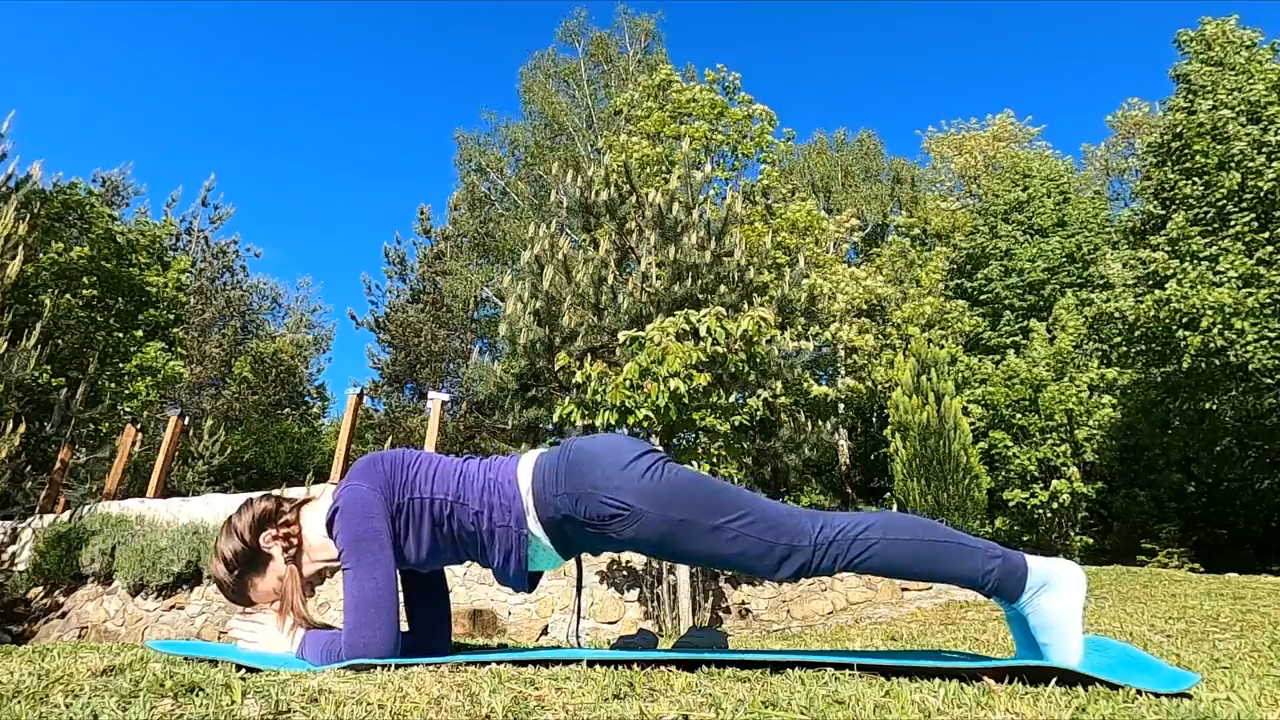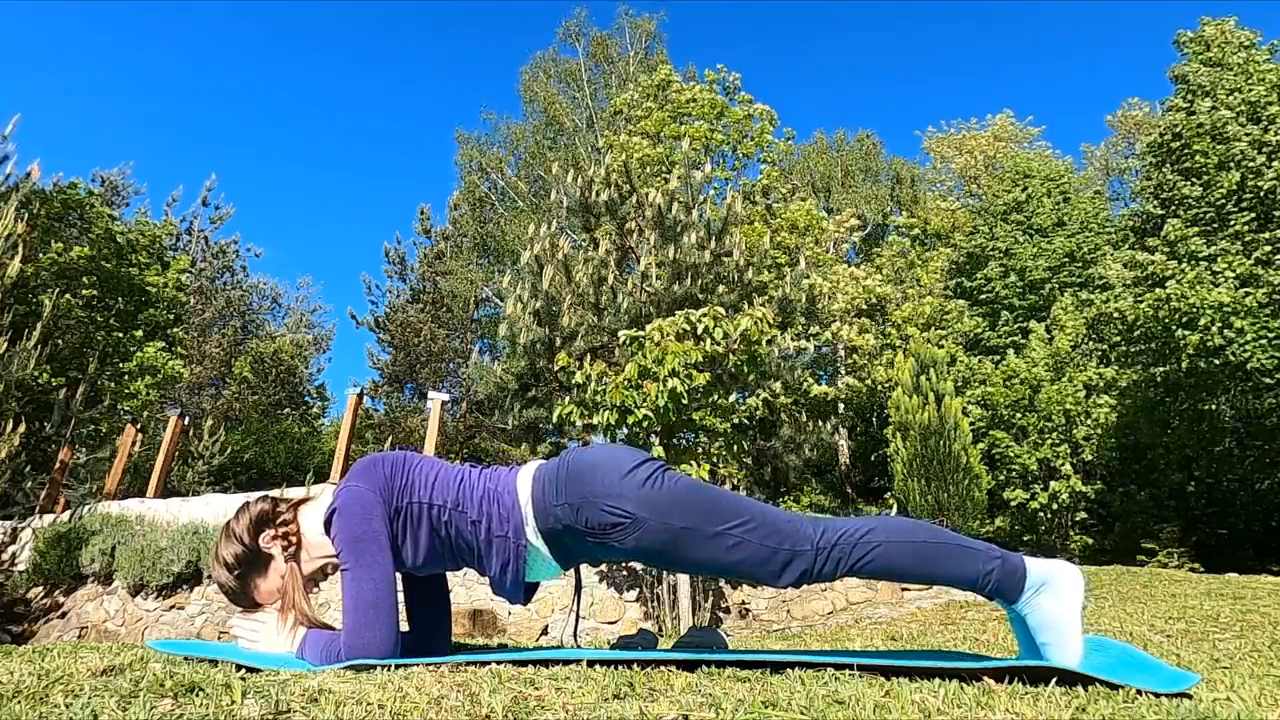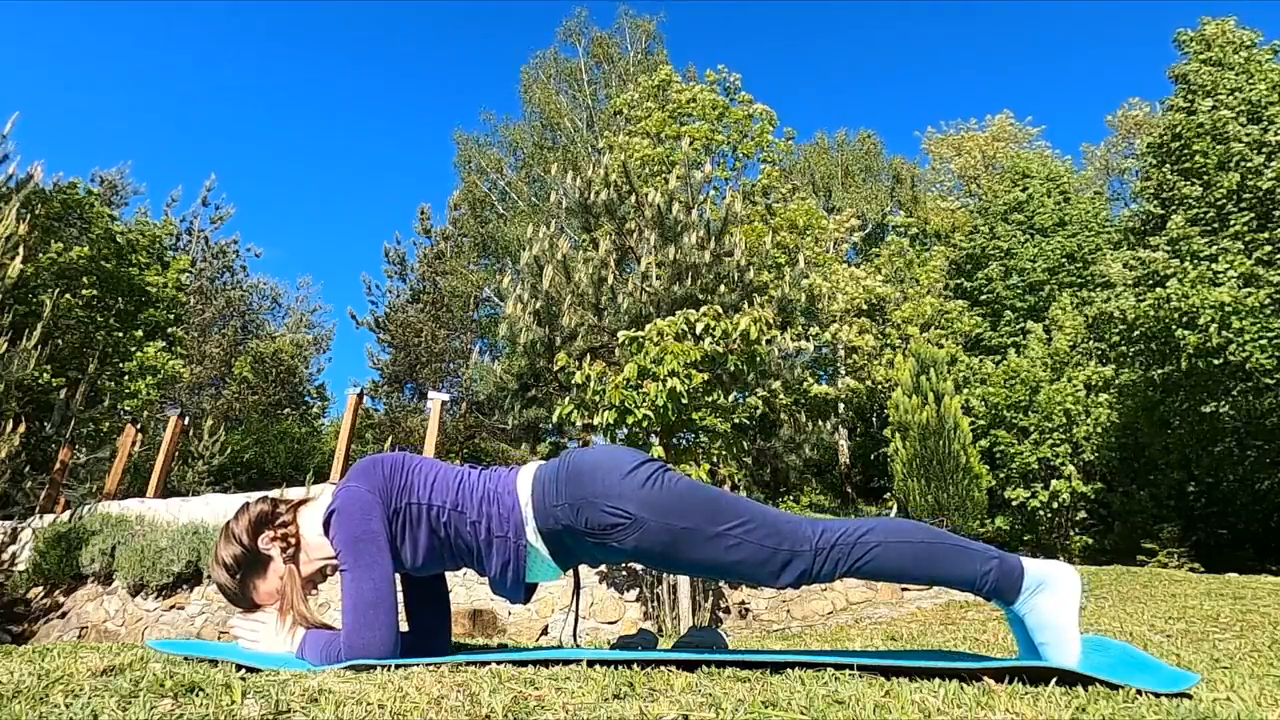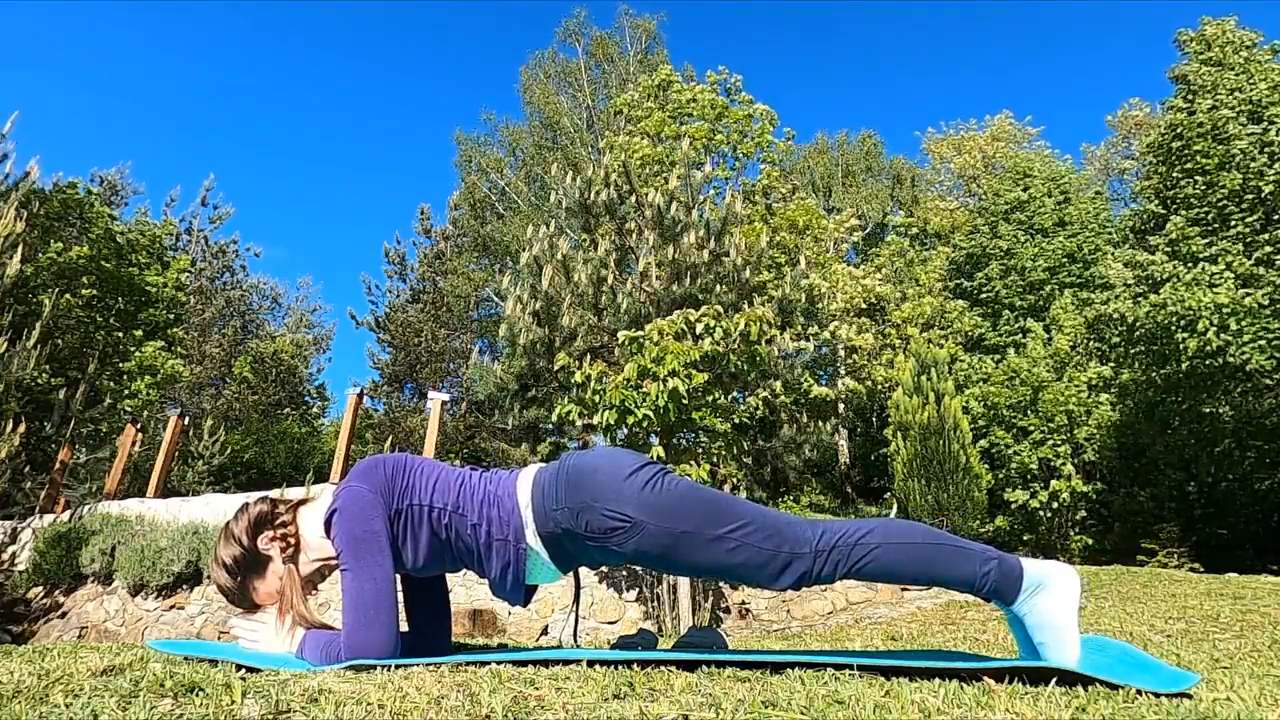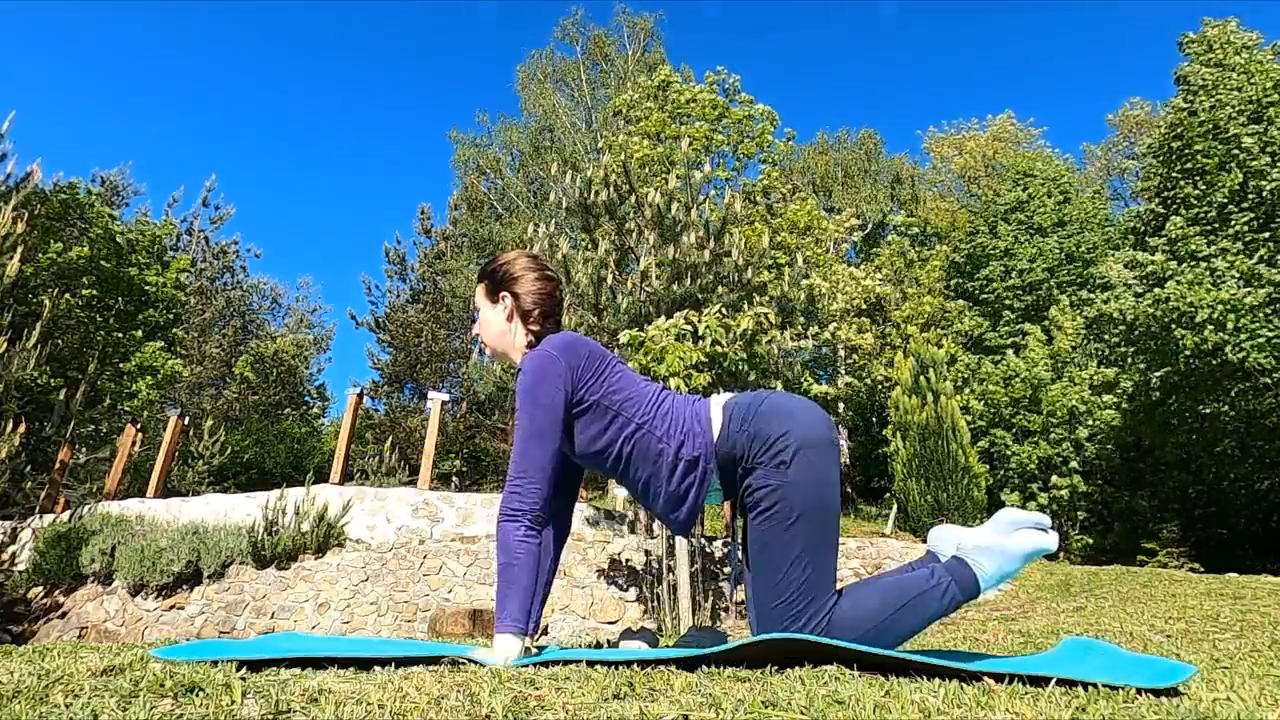
dt=1s
person 1, frame 1
left shoulder: (357, 503)
right shoulder: (389, 523)
left elbow: (377, 645)
right elbow: (429, 642)
left wrist: (294, 641)
right wrist: (303, 625)
left hip: (595, 492)
right hip: (593, 493)
left knee: (811, 544)
right knee: (811, 539)
left ankle: (1026, 578)
right ankle: (1016, 581)
person 1, frame 2
left shoulder: (357, 499)
right shoulder: (389, 521)
left elbow: (374, 646)
right elbow: (430, 643)
left wrist: (297, 642)
right wrist: (306, 624)
left hip: (595, 500)
right hip: (592, 504)
left knee: (810, 549)
right knee: (809, 546)
left ankle: (1025, 576)
right ankle: (1014, 580)
person 1, frame 3
left shoulder: (355, 500)
right shoulder: (388, 522)
left elbow: (373, 645)
right elbow: (429, 643)
left wrist: (294, 640)
right wrist: (297, 623)
left hip: (594, 500)
right hip: (589, 502)
left knee: (808, 551)
right knee: (805, 547)
left ankle: (1022, 578)
right ankle: (1013, 581)
person 1, frame 4
left shoulder: (357, 499)
right shoulder: (388, 522)
left elbow: (373, 645)
right elbow: (428, 643)
left wrist: (294, 638)
right wrist: (305, 624)
left hip: (596, 504)
right hip: (592, 505)
left knee: (810, 553)
right knee: (809, 550)
left ankle: (1020, 580)
right ankle: (1015, 581)
person 1, frame 5
left shoulder: (550, 360)
right shoulder: (558, 379)
left elbow: (522, 509)
right elbow: (551, 518)
left wrist: (506, 641)
right wrist: (519, 634)
left hip: (774, 442)
right hip: (763, 451)
left knee: (802, 638)
right knee: (791, 632)
left ankle: (971, 565)
right ankle: (947, 556)
